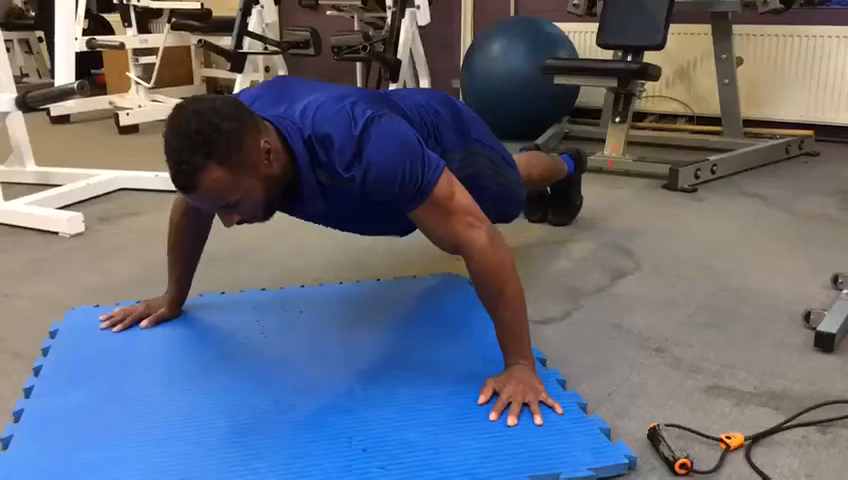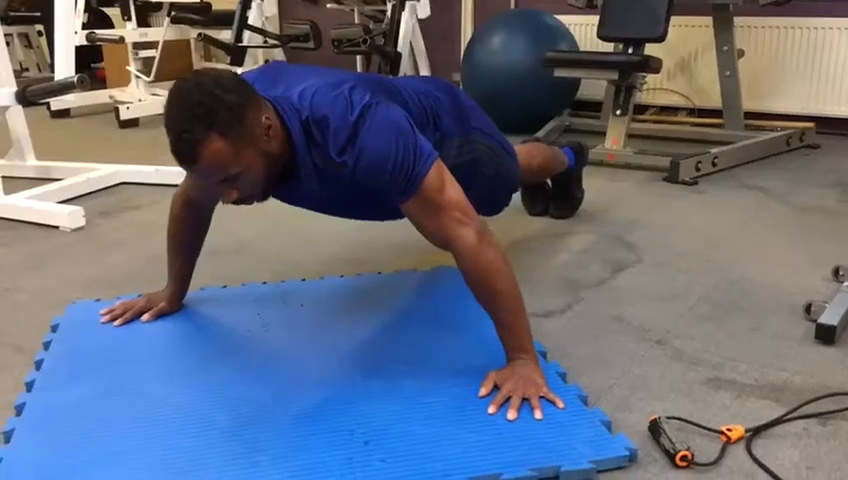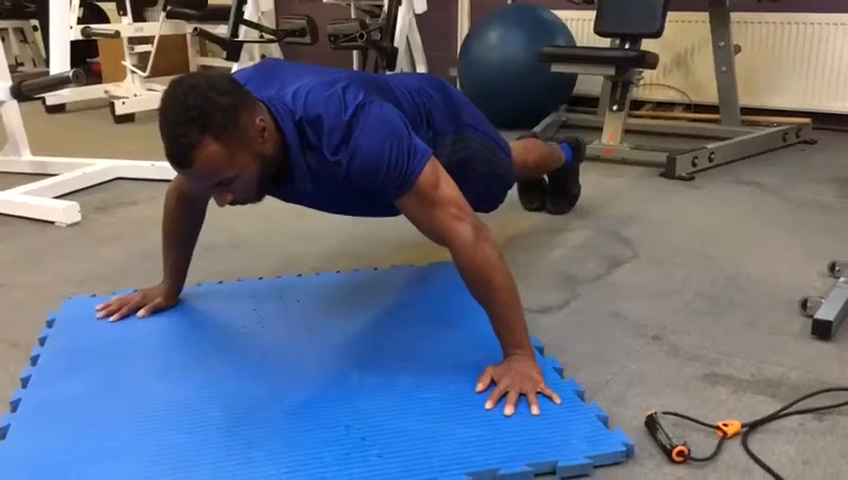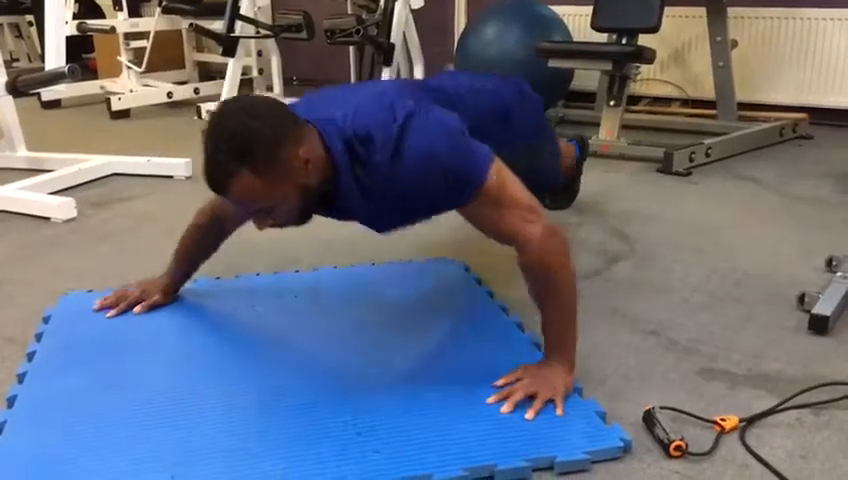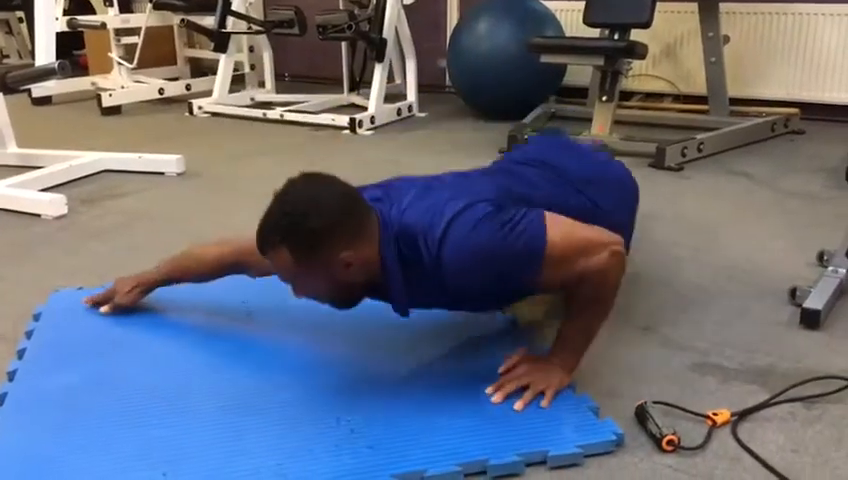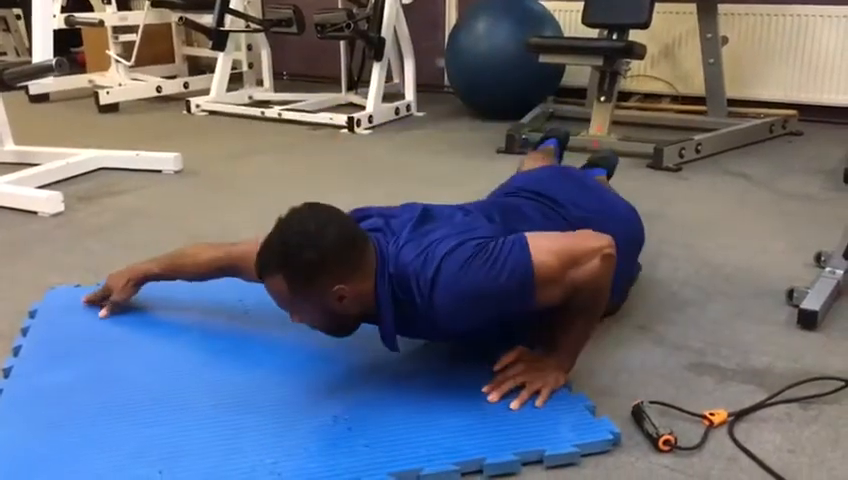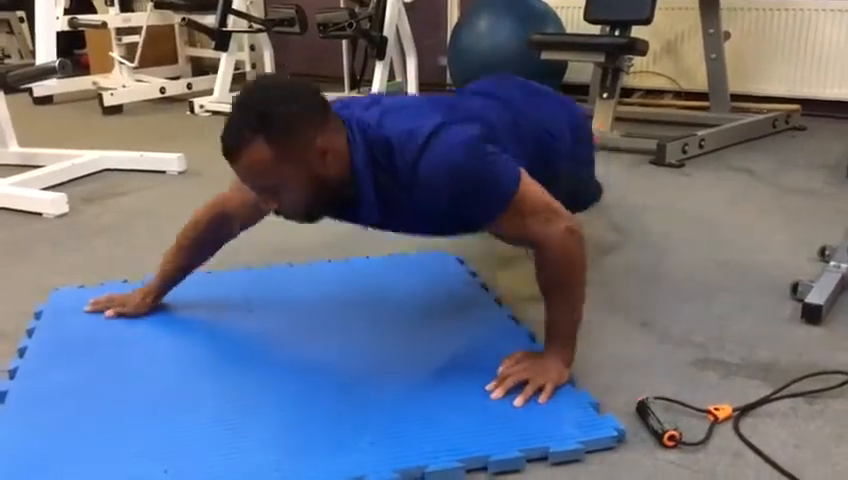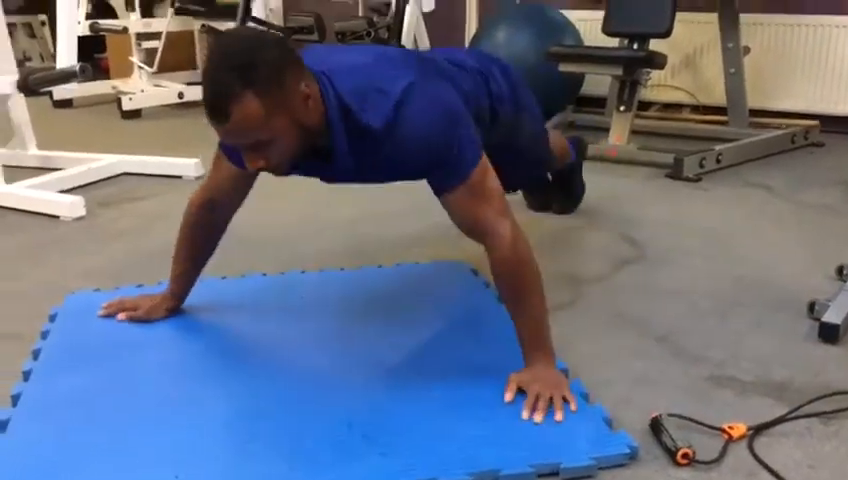
dt=0.5s
person 1, frame 1
left shoulder: (361, 148)
right shoulder: (227, 137)
left elbow: (478, 239)
right elbow: (189, 209)
left wrist: (520, 365)
right wrist: (173, 299)
left hip: (448, 142)
left knee: (511, 189)
left ankle: (565, 168)
right ankle: (557, 168)
person 1, frame 2
left shoulder: (359, 133)
right shoulder: (224, 124)
left elbow: (467, 237)
right elbow: (191, 201)
left wrist: (522, 360)
right wrist: (174, 291)
left hip: (447, 131)
right hip: (402, 143)
left knee: (508, 174)
right knee: (510, 171)
left ankle: (565, 160)
right ankle: (551, 170)
person 1, frame 3
left shoulder: (353, 132)
right shoulder: (219, 124)
left elbow: (463, 233)
right elbow: (184, 195)
left wrist: (519, 356)
right wrist: (169, 286)
left hip: (438, 126)
left knee: (503, 171)
left ankle: (562, 156)
right ankle: (545, 154)
person 1, frame 4
left shoulder: (411, 150)
right shoulder: (277, 157)
left elbow: (537, 233)
right elbow: (217, 214)
left wrist: (559, 363)
right wrist: (169, 282)
left hip: (502, 116)
right hip: (447, 105)
left knee: (549, 174)
left ankle: (571, 154)
person 1, frame 5
left shoulder: (460, 249)
right shoulder: (353, 223)
left elbow: (605, 252)
right elbow: (235, 252)
left wrist: (560, 363)
right wrist: (147, 280)
left hip: (595, 192)
right hip: (525, 171)
person 1, frame 6
left shoulder: (451, 286)
right shoulder: (356, 239)
left elbow: (597, 254)
right elbow: (235, 253)
left wrist: (556, 360)
right wrist: (141, 272)
left hip: (599, 225)
right hip: (527, 205)
left ankle: (595, 171)
right ankle: (548, 148)
person 1, frame 7
left shoulder: (431, 159)
right shoulder: (301, 150)
left elbow: (559, 231)
right elbow: (221, 215)
left wrist: (558, 355)
right wrist: (152, 291)
left hip: (547, 128)
right hip: (484, 106)
left knee: (574, 197)
person 1, frame 8
left shoulder: (408, 116)
right shoulder: (257, 106)
left elbow: (499, 234)
right elbow: (212, 204)
left wrist: (540, 360)
right wrist: (171, 296)
left hip: (489, 97)
right hip: (435, 81)
left knee: (532, 167)
left ankle: (569, 156)
right ankle: (560, 156)
